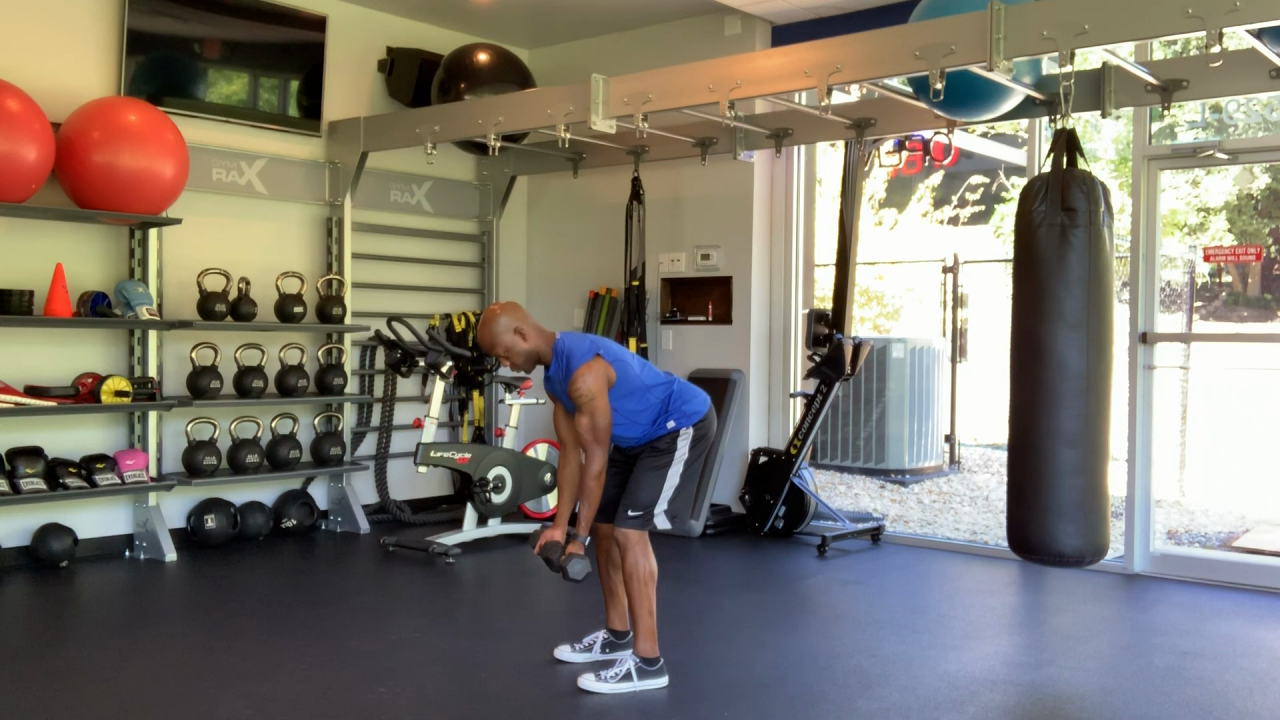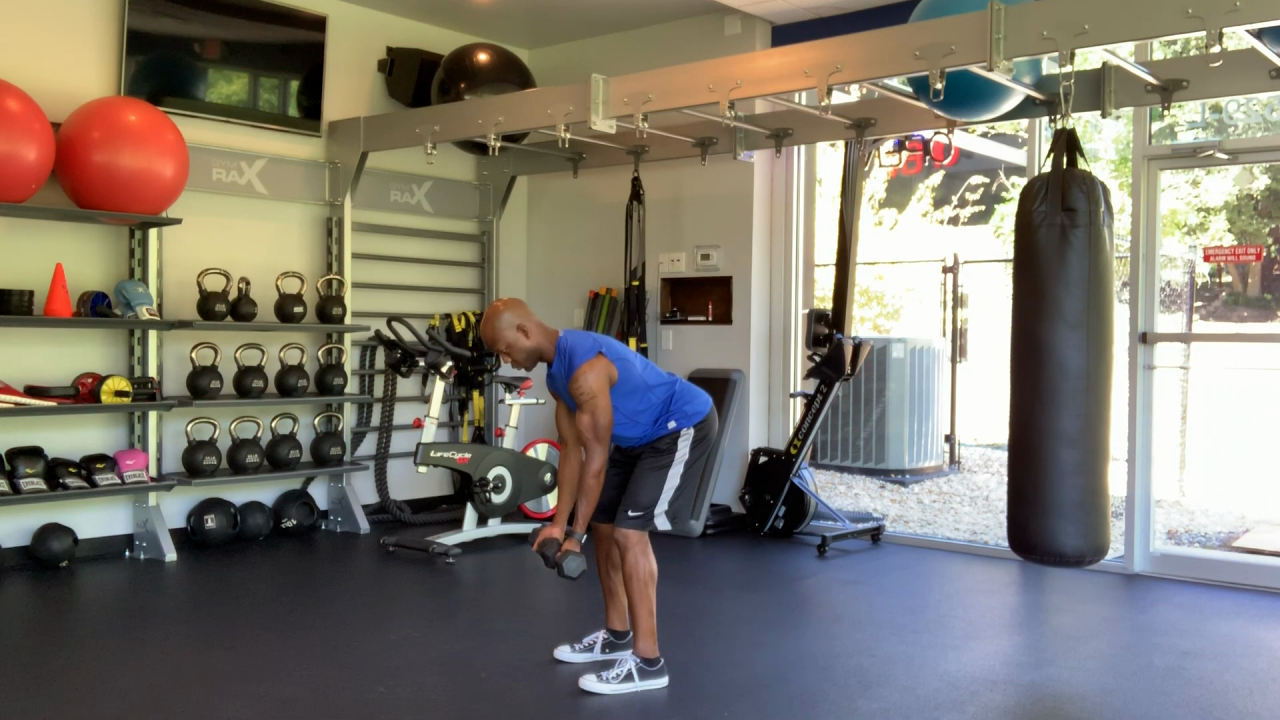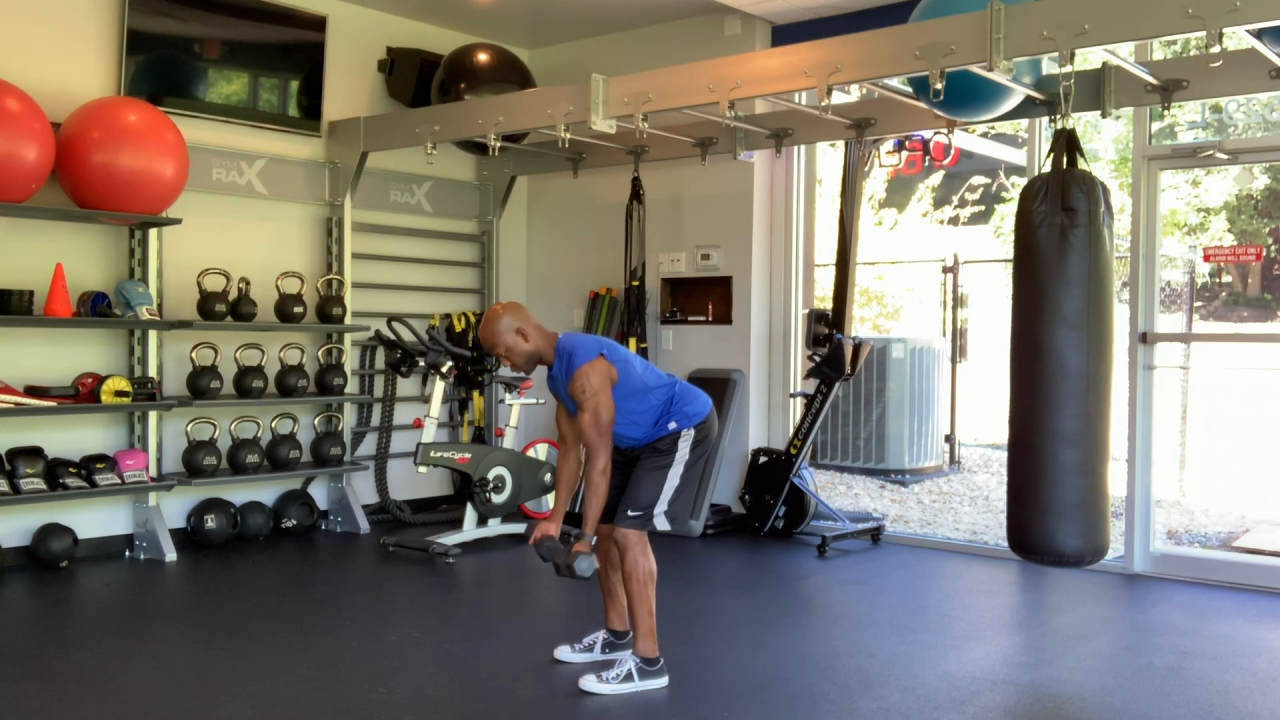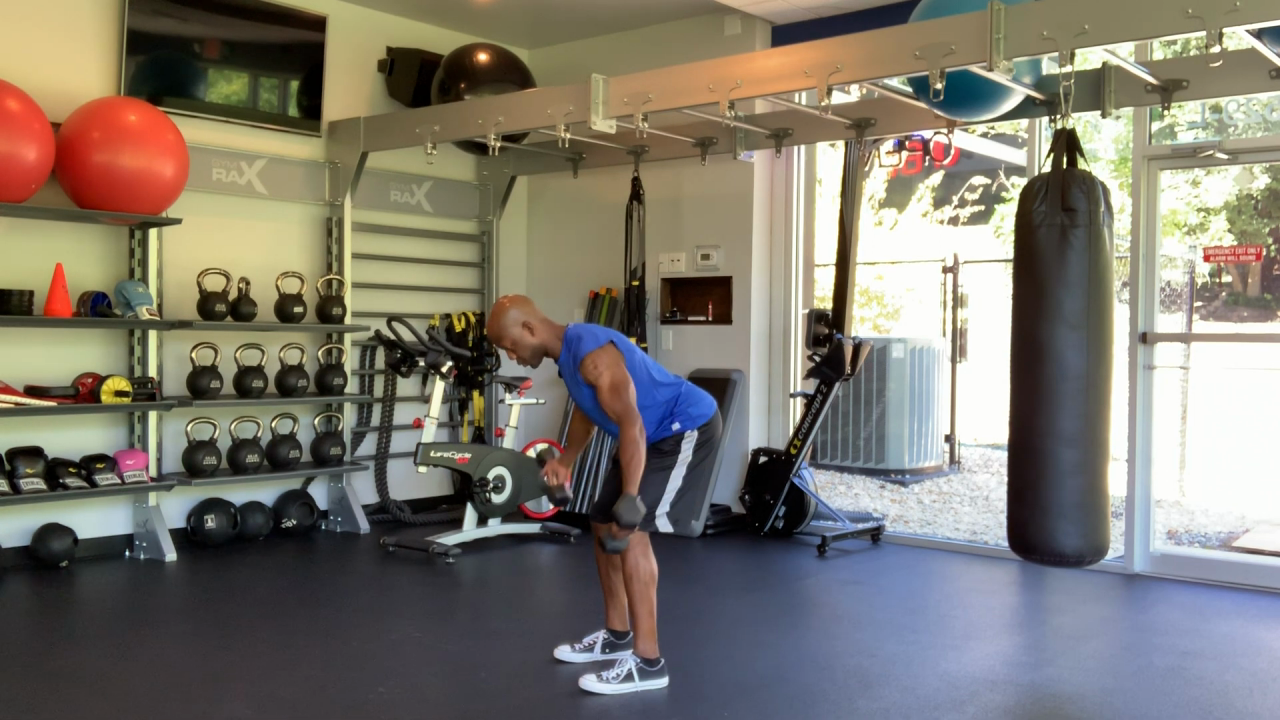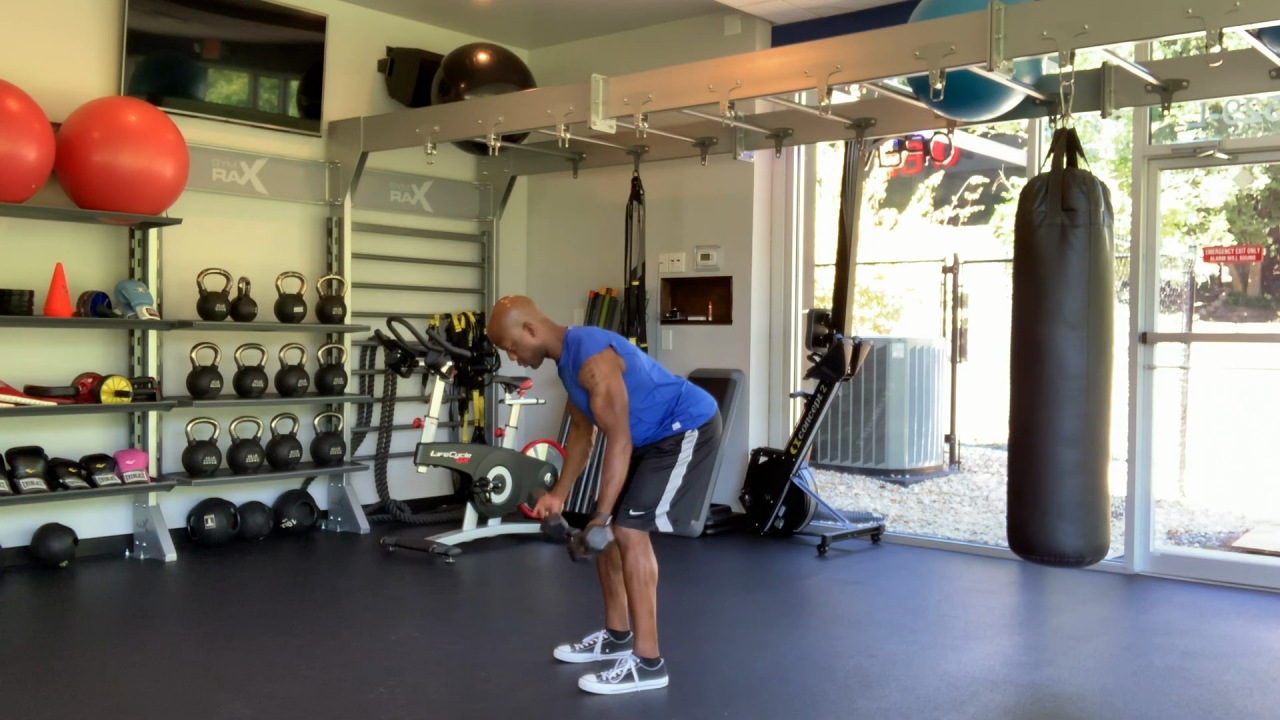
dt=1s
person 1, frame 1
left shoulder: (583, 370)
right shoulder: (553, 375)
left elbow: (596, 459)
right elbow: (570, 452)
left wrist: (579, 537)
right wrist: (560, 524)
left hip: (682, 426)
right hip: (640, 435)
left knee: (629, 531)
right knee: (604, 526)
left ankle: (646, 662)
right ankle: (617, 635)
person 1, frame 2
left shoulder: (585, 368)
right shoulder: (556, 372)
left elbow: (595, 457)
right elbow: (571, 450)
left wrist: (575, 534)
right wrist: (559, 522)
left hip: (683, 425)
right hip: (641, 435)
left knee: (629, 532)
right knee: (603, 526)
left ankle: (647, 662)
right ankle: (617, 636)
person 1, frame 3
left shoulder: (584, 367)
right shoulder: (557, 371)
left elbow: (600, 459)
right elbow: (570, 446)
left wrist: (586, 538)
right wrist: (556, 517)
left hip: (682, 428)
right hip: (643, 435)
left knee: (626, 532)
right knee: (605, 531)
left ankle: (647, 661)
right ankle: (617, 635)
person 1, frame 4
left shoulder: (591, 352)
right shoulder: (567, 354)
left elbow: (631, 425)
right elbow: (587, 412)
left wrist: (631, 499)
right wrist: (566, 462)
left hip: (687, 428)
right hip: (655, 433)
left knee: (630, 532)
right knee: (604, 525)
left ankle: (648, 662)
right ankle: (617, 635)
person 1, frame 5
left shoulder: (591, 356)
right shoulder: (567, 357)
left elbow: (618, 440)
right elbow: (582, 429)
left wrist: (603, 515)
right wrist: (558, 492)
left hip: (687, 428)
right hip: (653, 433)
left knee: (630, 532)
right knee: (606, 529)
left ankle: (647, 662)
right ankle: (617, 635)
